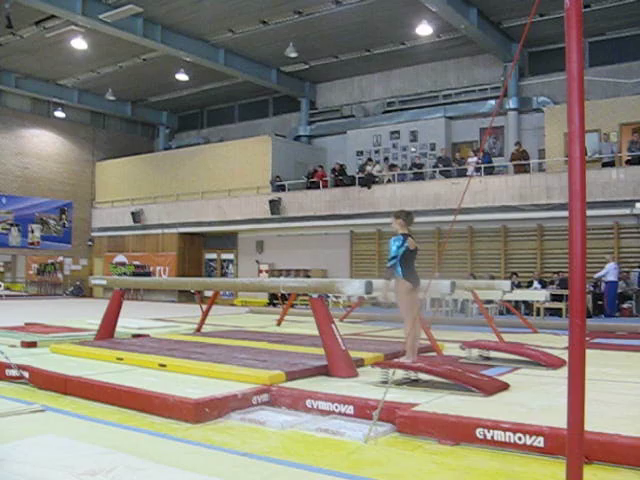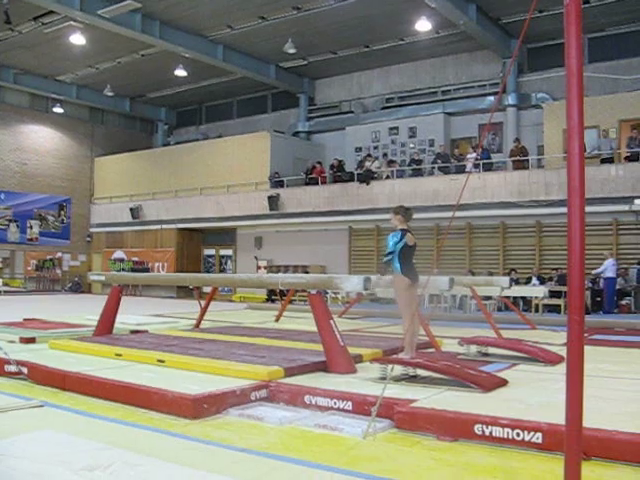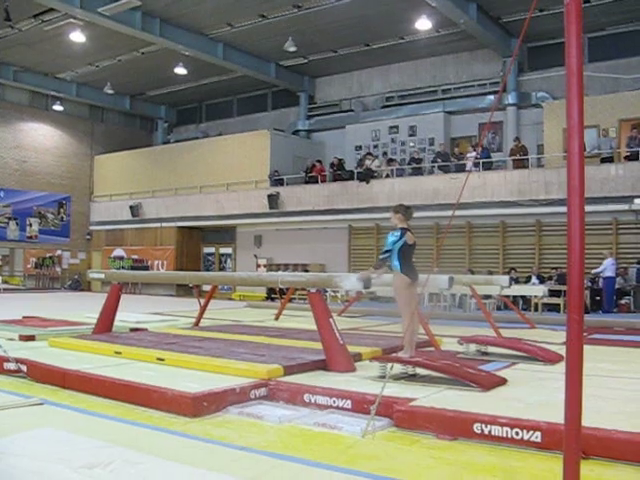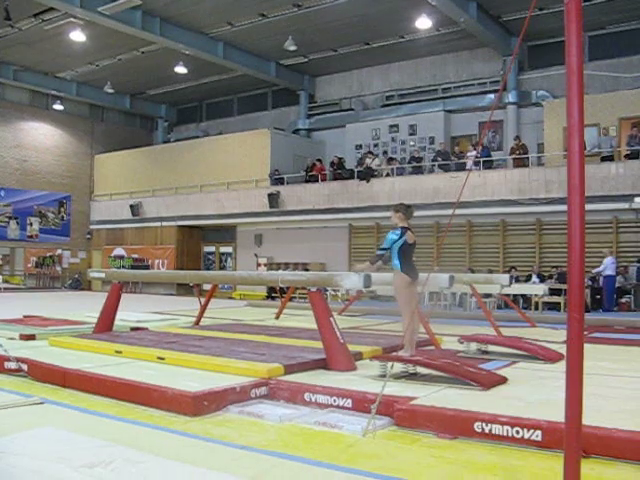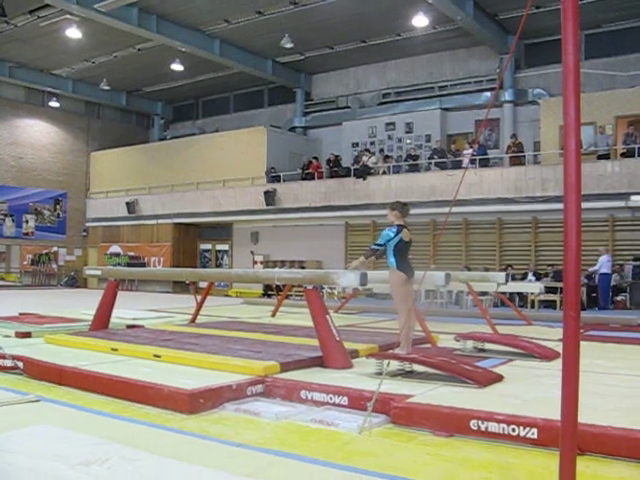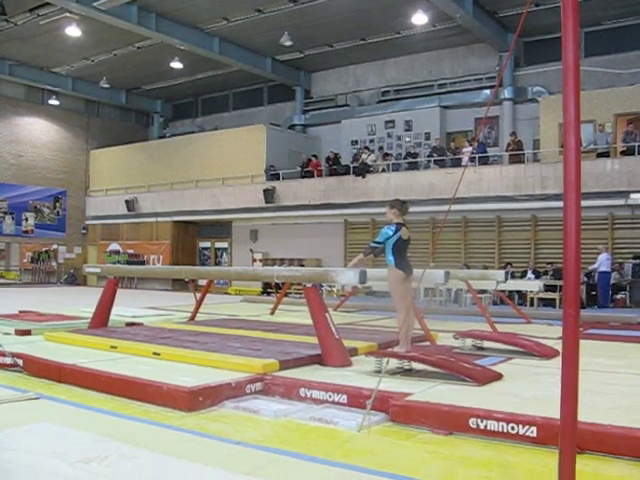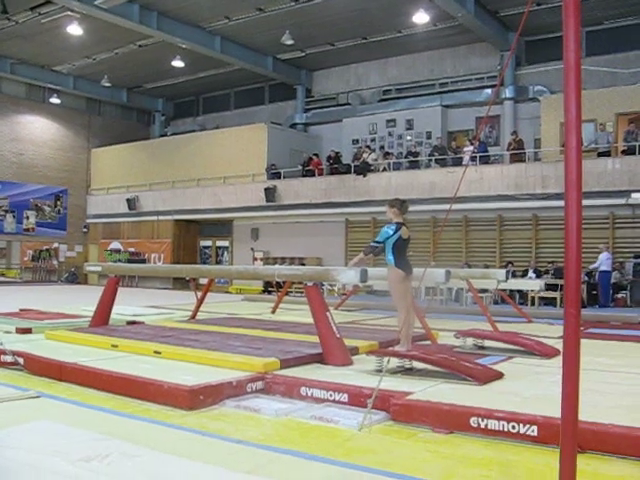
dt=0.1s
person 1, frame 1
left shoulder: (397, 239)
right shoulder: (411, 239)
left elbow: (392, 263)
left wrist: (387, 283)
right wrist: (392, 279)
left hip: (404, 280)
right hip: (413, 279)
left knee: (408, 319)
right knee: (414, 318)
left ankle: (409, 354)
right ankle: (412, 353)
person 1, frame 2
left shoulder: (396, 235)
right shoulder: (410, 235)
left elbow: (388, 257)
left hip: (402, 277)
right hip: (411, 275)
left knee: (407, 315)
right knee: (412, 314)
left ankle: (407, 351)
right ankle: (411, 349)
person 1, frame 3
left shoulder: (396, 234)
right shoulder: (409, 234)
left elbow: (385, 255)
left wrist: (371, 272)
right wrist: (379, 271)
left hip: (402, 276)
right hip: (411, 274)
left knee: (406, 314)
right knee: (412, 313)
left ankle: (407, 349)
right ankle: (411, 348)
person 1, frame 4
left shoulder: (396, 233)
right shoulder: (409, 233)
left elbow: (382, 251)
left wrist: (366, 265)
right wrist: (374, 265)
left hip: (402, 274)
right hip: (411, 273)
left knee: (406, 313)
right knee: (412, 312)
left ankle: (407, 348)
right ankle: (411, 347)
person 1, frame 5
left shoulder: (392, 231)
right shoulder: (405, 231)
left elbow: (376, 247)
right elbow: (386, 250)
left wrist: (359, 261)
right wrist: (366, 261)
left hip: (398, 273)
right hip: (406, 271)
left knee: (402, 311)
right knee: (408, 310)
left ankle: (403, 347)
right ankle: (408, 345)
person 1, frame 6
left shoulder: (390, 229)
right shoulder: (404, 229)
left elbow: (375, 245)
right elbow: (385, 248)
left wrist: (358, 259)
right wrist: (365, 258)
left hip: (396, 270)
right hip: (405, 269)
left knee: (401, 309)
right knee: (408, 308)
left ankle: (402, 345)
right ankle: (407, 343)
person 1, frame 7
left shoulder: (390, 228)
right shoulder: (403, 229)
left elbow: (374, 245)
right elbow: (384, 247)
left wrist: (358, 258)
right wrist: (366, 257)
left hip: (396, 270)
right hip: (405, 268)
left knee: (401, 308)
right knee: (407, 307)
left ankle: (403, 344)
right ankle: (407, 342)
